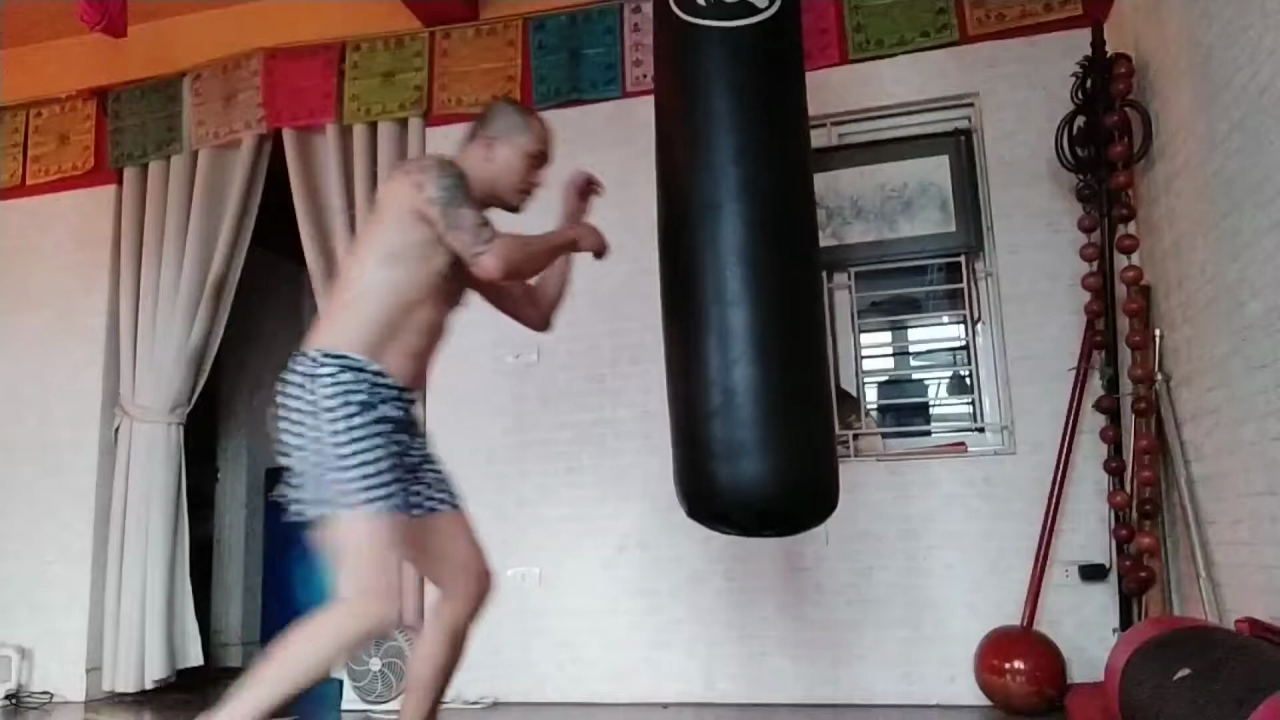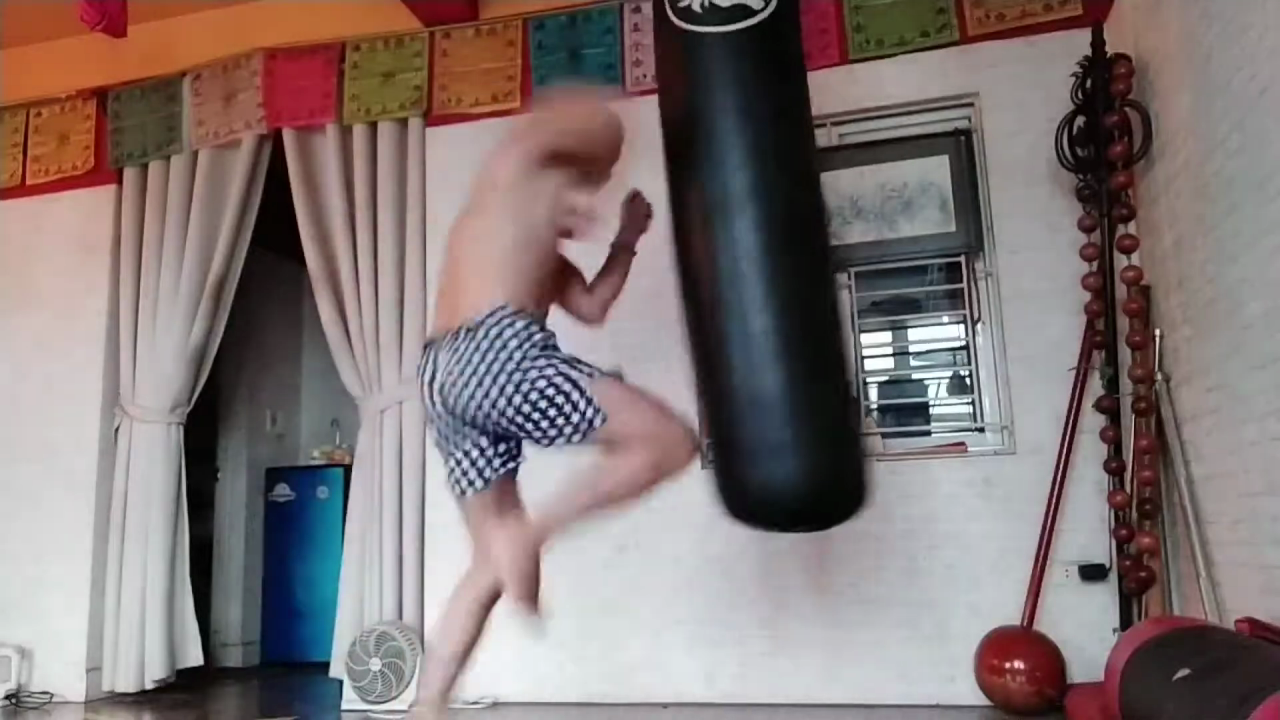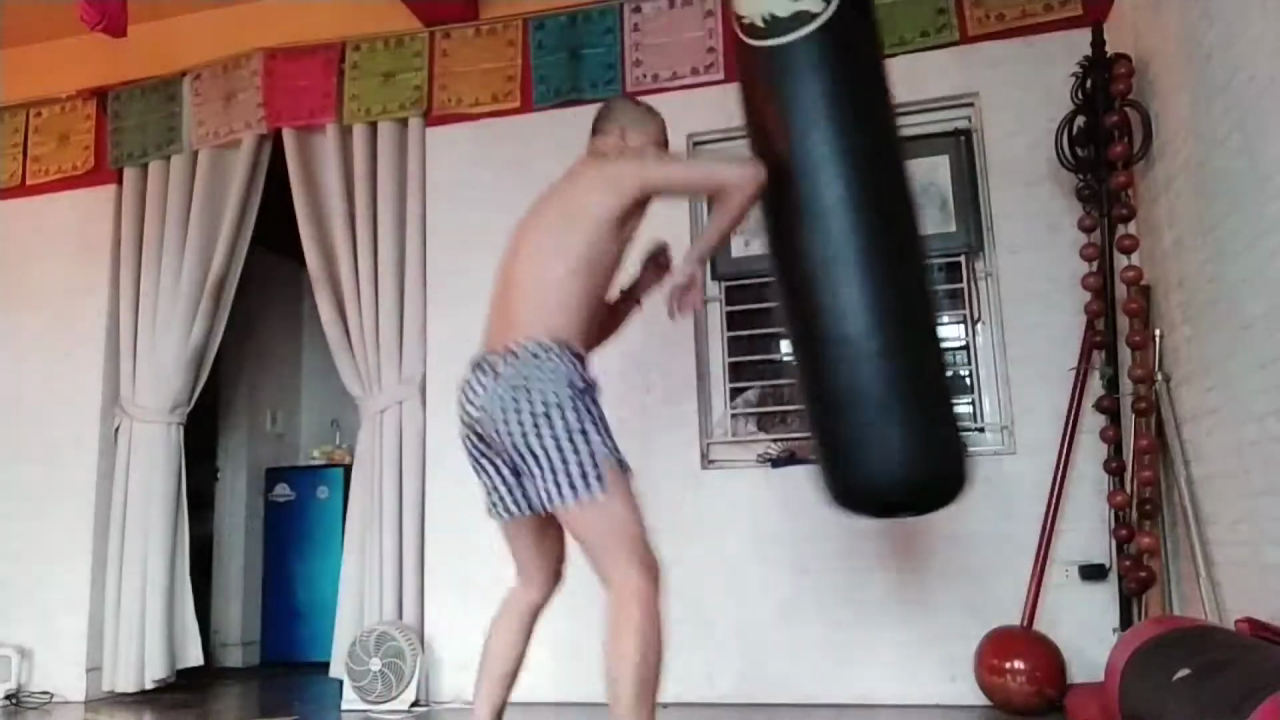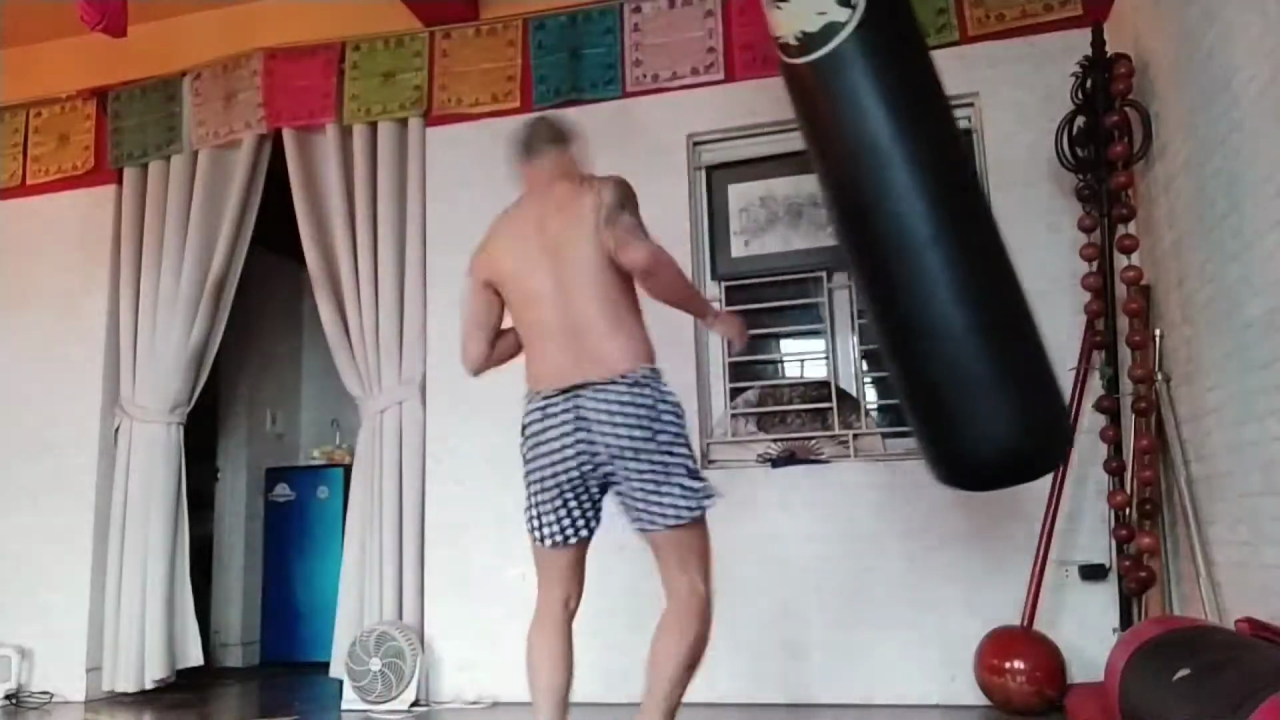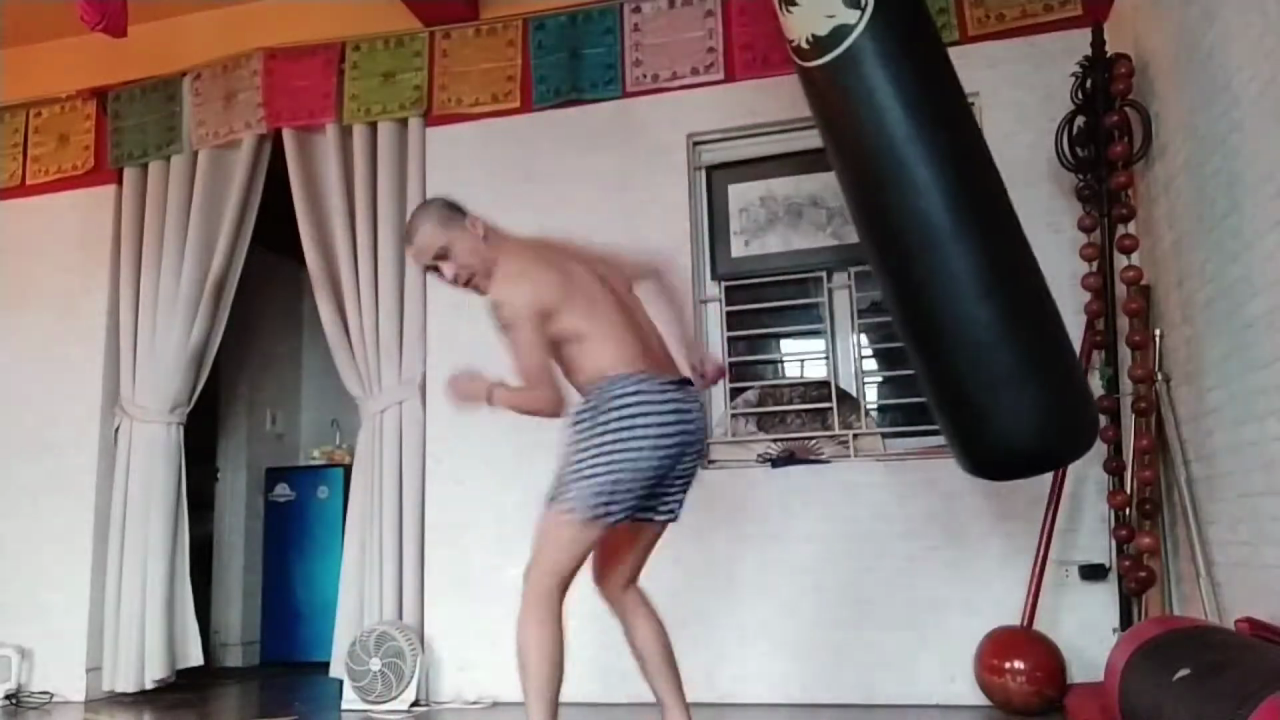
dt=0.2s
person 1, frame 1
left shoulder: (456, 232)
right shoulder: (430, 176)
left elbow: (538, 312)
right elbow: (495, 260)
left wrist: (568, 225)
right wrist: (573, 239)
left hip: (389, 417)
right hip: (338, 396)
left knee: (468, 582)
right knee: (370, 608)
person 1, frame 2
right shoulder: (528, 158)
left elbow: (591, 309)
right elbow: (597, 119)
left wrist: (628, 238)
right wrist: (583, 182)
left hip: (449, 373)
right hip: (500, 354)
left knee: (499, 562)
right knee: (671, 444)
right ankle: (521, 540)
person 1, frame 3
left shoulder: (568, 211)
right shoulder: (618, 171)
right elbow: (747, 176)
left wrist: (643, 284)
right wrist: (696, 260)
left hip: (486, 395)
right hip: (542, 384)
left knee: (536, 582)
right knee: (634, 580)
person 1, frame 4
left shoulder: (491, 245)
right shoulder: (603, 194)
left elbow: (475, 358)
right elbow: (640, 256)
right wrist: (711, 314)
left hip: (550, 424)
right hip: (635, 409)
left knee: (557, 604)
right knee: (690, 594)
person 1, frame 5
left shoulder: (513, 291)
right shoulder: (553, 255)
left elbow: (546, 399)
right elbow: (647, 272)
left wrist: (487, 391)
right wrist: (696, 353)
left hip: (625, 411)
right hip: (673, 411)
left knee: (541, 590)
right knee: (616, 585)
